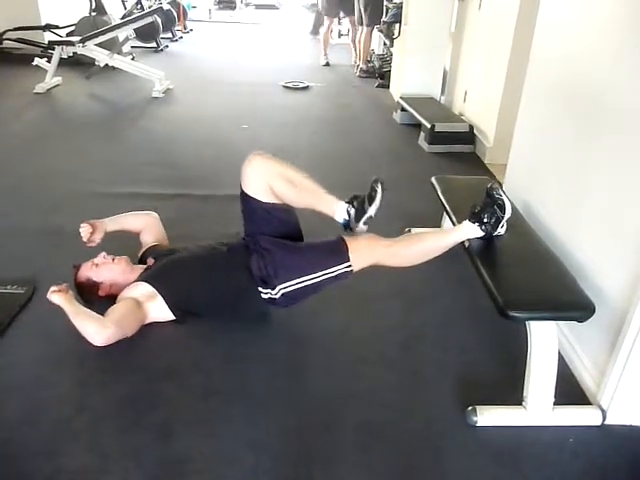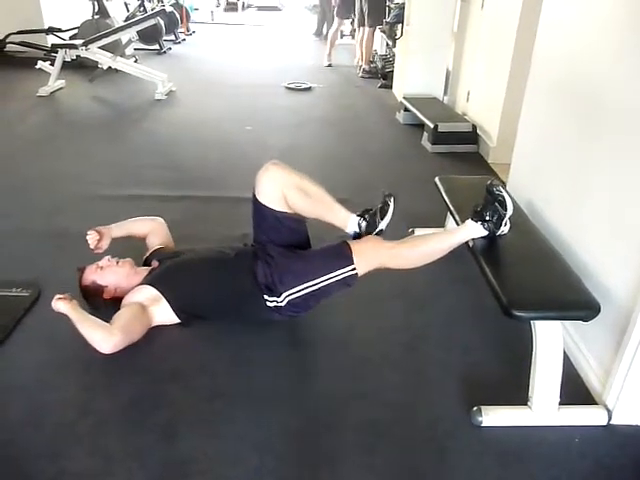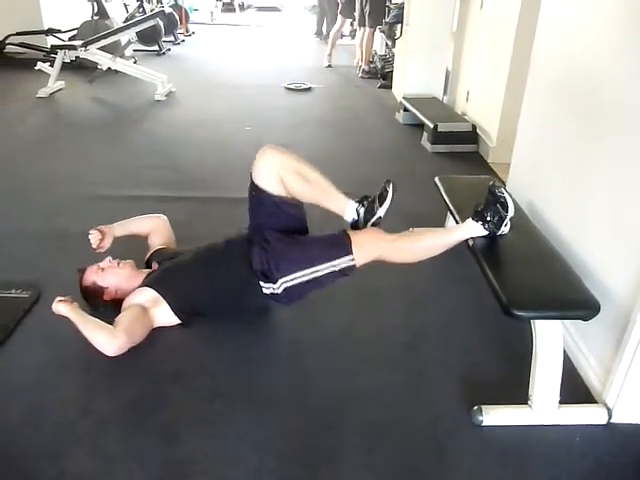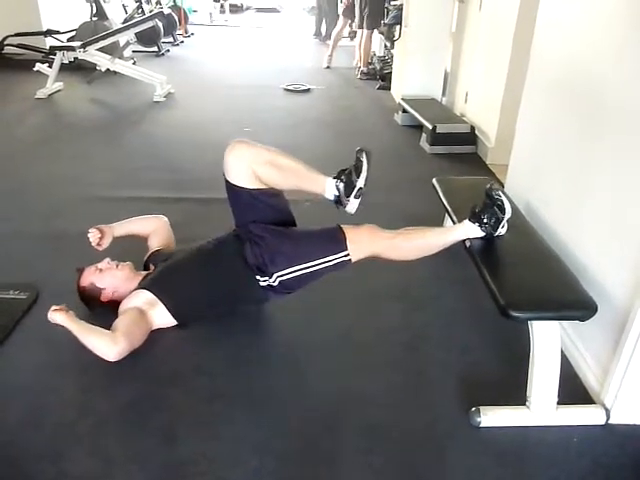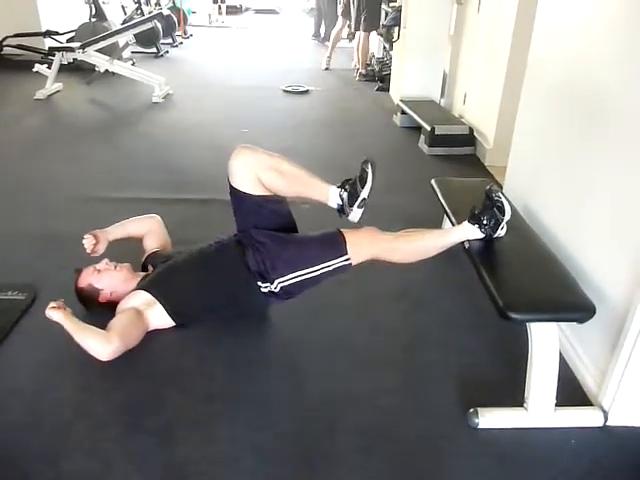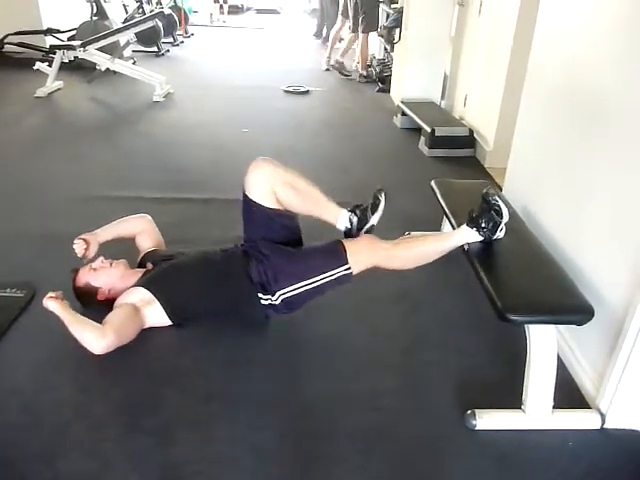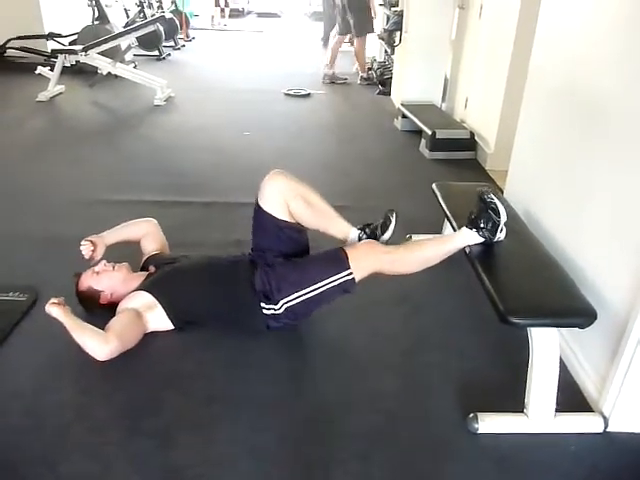
dt=0.3s
person 1, frame 1
left shoulder: (151, 258)
right shoulder: (137, 298)
left elbow: (149, 218)
right elbow: (103, 333)
left wrist: (100, 225)
right wrist: (66, 301)
left hip: (259, 249)
right hip: (269, 277)
left knee: (258, 166)
right knee: (373, 248)
left ankle: (346, 213)
right ankle: (472, 228)
person 1, frame 2
left shoulder: (157, 260)
right shoulder: (140, 304)
left elbow: (156, 221)
right elbow: (109, 340)
left wrist: (107, 231)
right wrist: (71, 309)
left hip: (264, 256)
right hip: (273, 287)
left knee: (273, 175)
right knee: (378, 251)
left ankle: (355, 224)
right ankle: (476, 228)
person 1, frame 3
left shoulder: (157, 260)
right shoulder: (141, 303)
left elbow: (158, 220)
right elbow: (114, 343)
left wrist: (110, 230)
right wrist: (72, 312)
left hip: (263, 246)
right hip: (271, 276)
left knee: (270, 159)
right knee: (378, 243)
left ankle: (354, 213)
right ankle: (475, 226)
person 1, frame 4
left shoulder: (155, 261)
right shoulder: (137, 307)
left elbow: (159, 222)
right elbow: (115, 348)
left wrist: (109, 230)
right wrist: (69, 321)
left hip: (254, 241)
right hip: (265, 268)
left knee: (240, 153)
right knee: (372, 238)
left ankle: (335, 189)
right ankle: (473, 228)
person 1, frame 5
left shoulder: (153, 264)
right shoulder: (135, 307)
left elbow: (153, 221)
right elbow: (108, 347)
left wrist: (104, 234)
right wrist: (64, 318)
left hip: (254, 246)
right hip: (266, 273)
left knee: (245, 160)
right knee: (372, 241)
left ankle: (339, 198)
right ankle: (472, 229)
person 1, frame 6
left shoulder: (149, 262)
right shoulder: (134, 305)
left elbow: (143, 219)
right elbow: (102, 341)
left wrist: (93, 237)
right wrist: (61, 310)
left hip: (257, 255)
right hip: (266, 286)
left knee: (263, 172)
right knee: (371, 251)
left ankle: (348, 221)
right ankle: (471, 232)
person 1, frame 7
left shoulder: (153, 267)
right shoulder: (136, 308)
left elbow: (148, 223)
right elbow: (105, 347)
left wrist: (100, 238)
right wrist: (64, 315)
left hip: (261, 263)
right hip: (270, 295)
left knee: (278, 184)
right knee: (375, 256)
left ankle: (355, 235)
right ankle: (472, 235)
